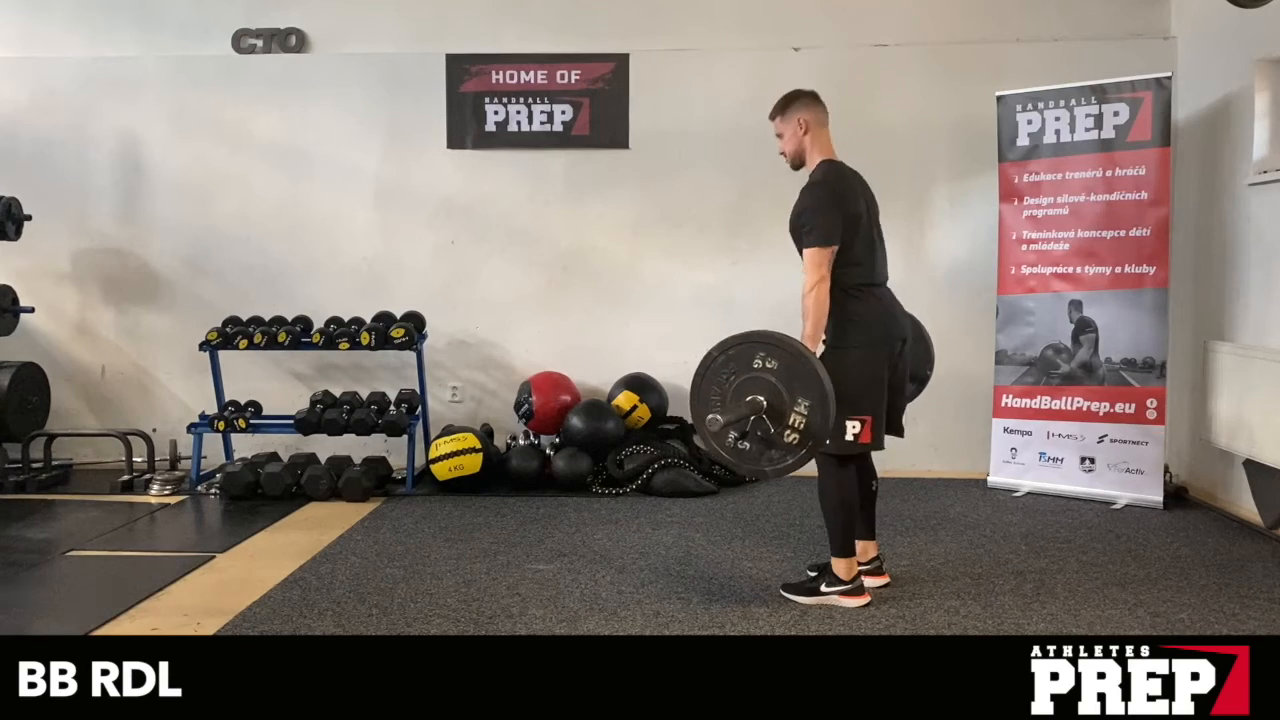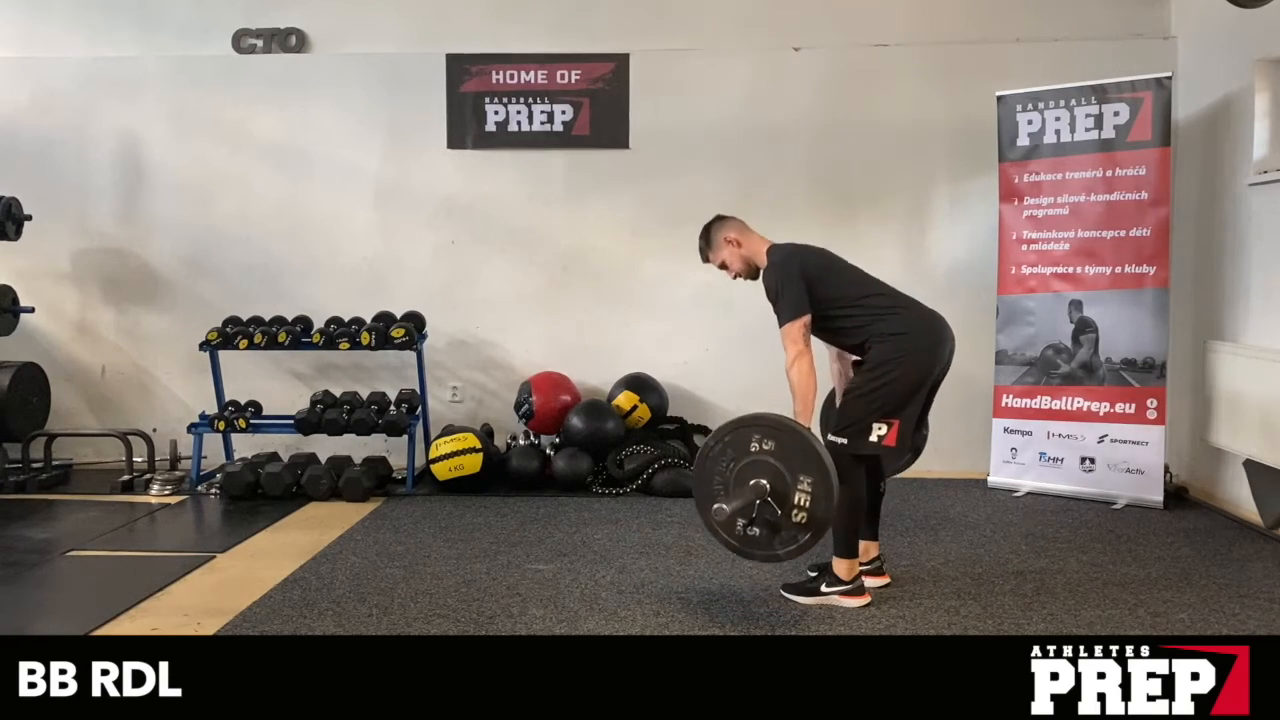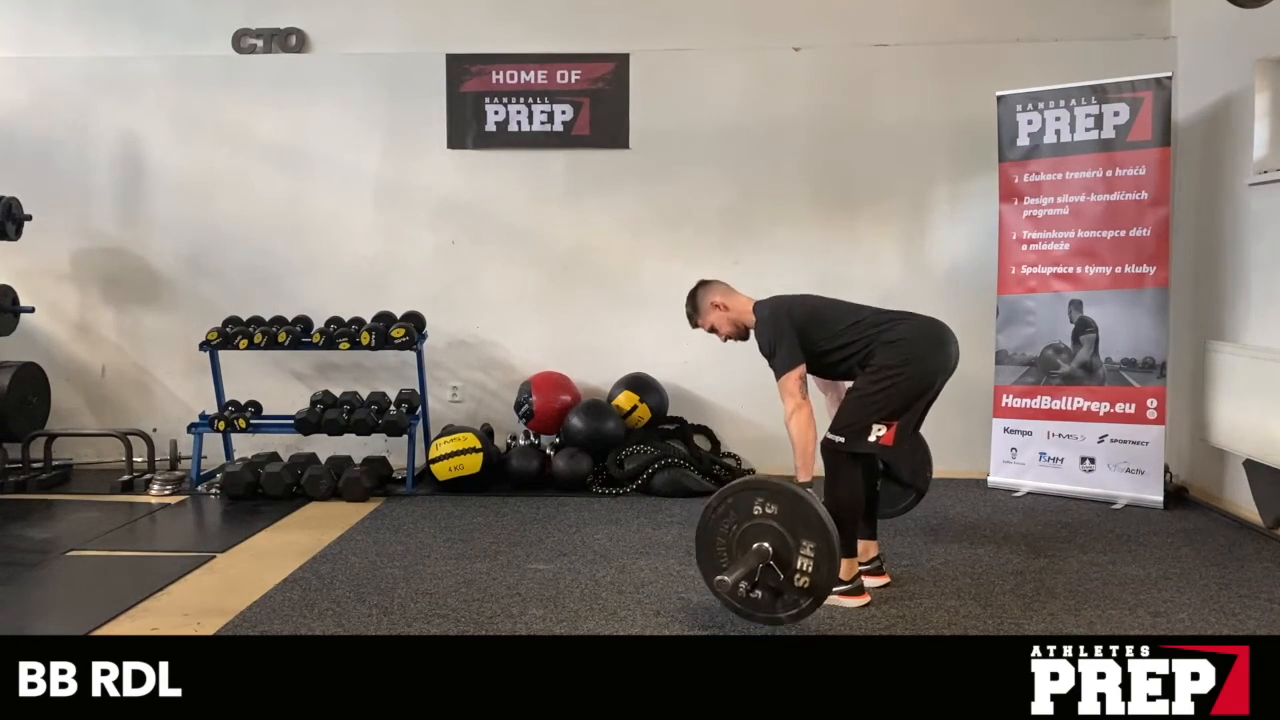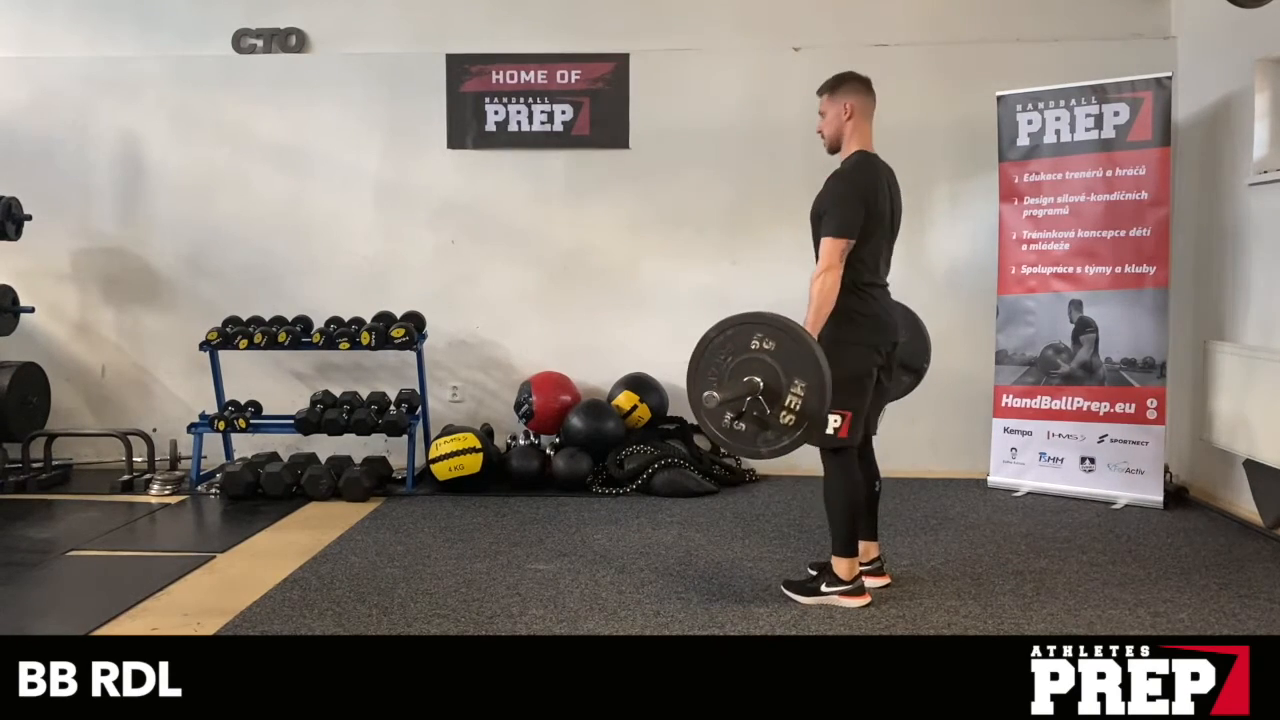
dt=0.7s
person 1, frame 1
left shoulder: (819, 190)
right shoulder: (849, 181)
left elbow: (818, 281)
left wrist: (805, 356)
left hip: (859, 335)
right hip: (881, 326)
left knee: (832, 448)
right knee: (851, 447)
left ankle: (843, 579)
right ankle: (866, 557)
person 1, frame 2
left shoulder: (780, 269)
right shoulder: (797, 260)
left elbow: (798, 355)
right elbow: (839, 340)
left wrist: (801, 432)
right wrist: (847, 404)
left hip: (906, 345)
right hip: (928, 337)
left knee: (844, 448)
right knee: (858, 445)
left ankle: (844, 578)
right ankle: (868, 559)
person 1, frame 3
left shoulder: (770, 323)
right shoulder: (785, 313)
left elbow: (797, 408)
right elbow: (833, 386)
left wrist: (803, 487)
right wrist: (846, 434)
left hip: (914, 352)
right hip: (928, 344)
left knee: (841, 449)
right knee: (855, 446)
left ankle: (846, 576)
right ankle: (867, 558)
person 1, frame 4
left shoulder: (849, 179)
right shoulder: (881, 176)
left elbow: (830, 269)
left wrist: (806, 342)
left hip: (850, 333)
right hip: (876, 325)
left knee: (838, 449)
right knee: (855, 445)
left ankle: (844, 577)
right ankle: (868, 559)
